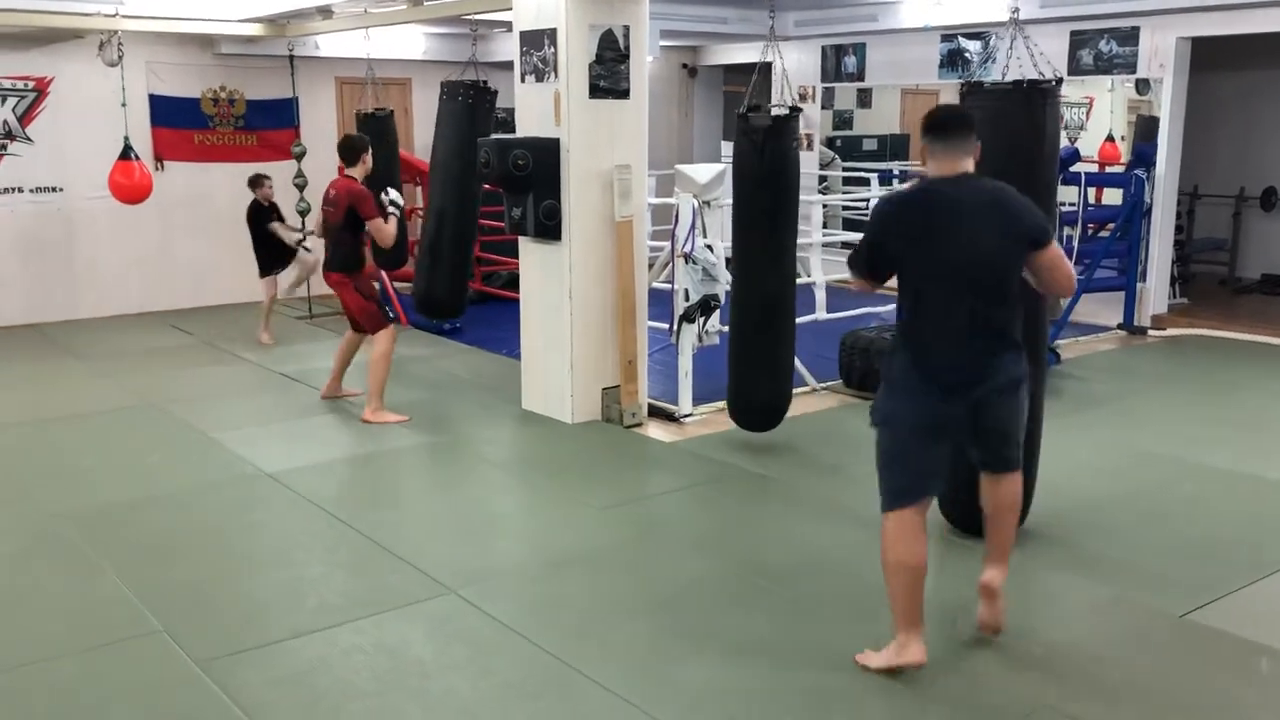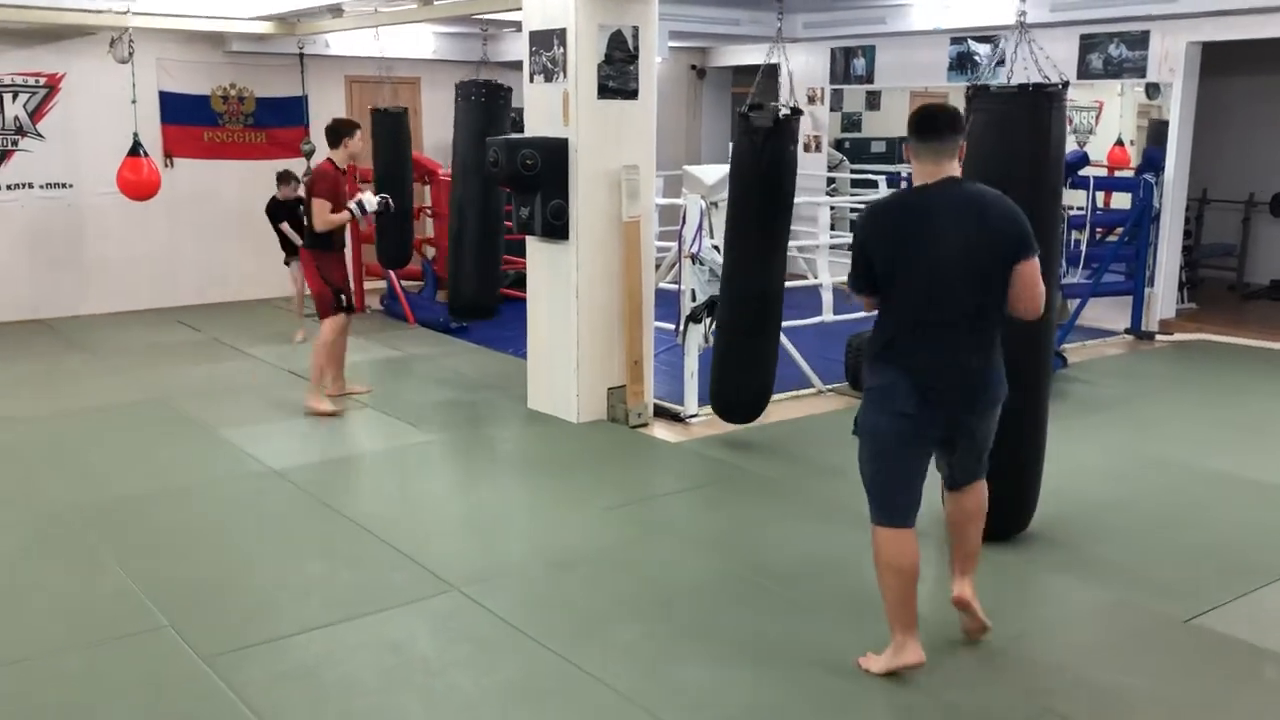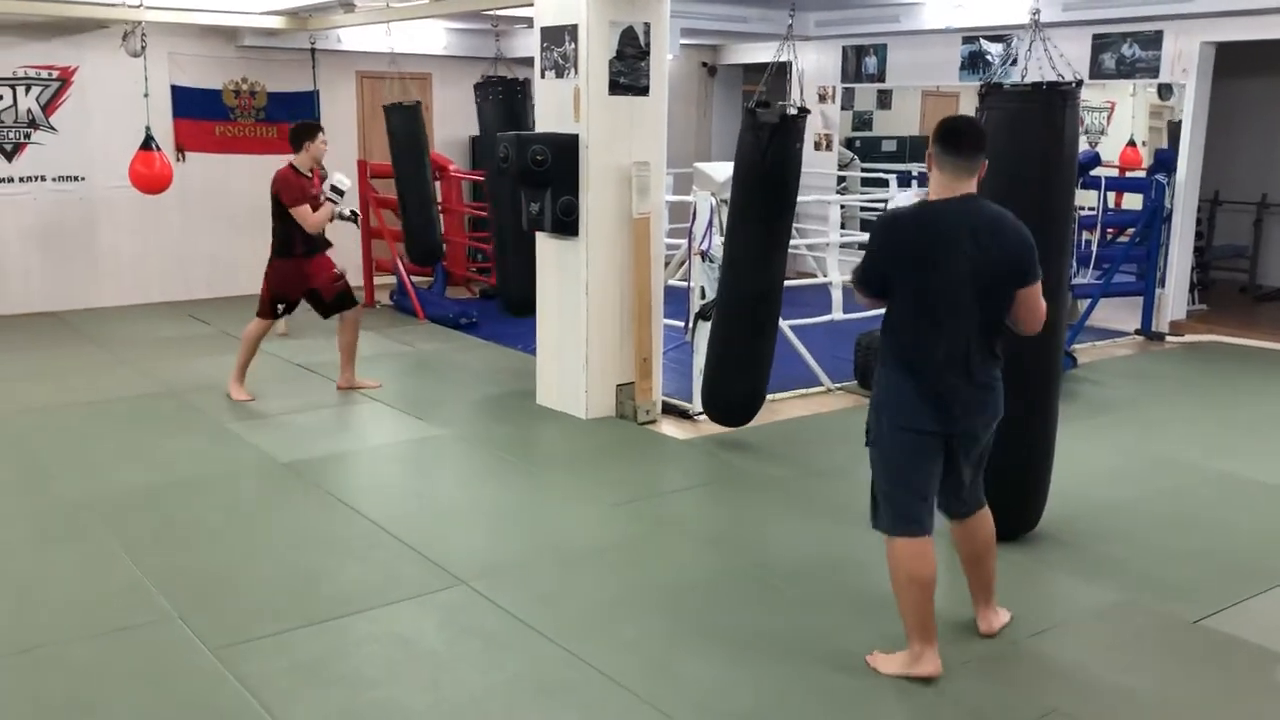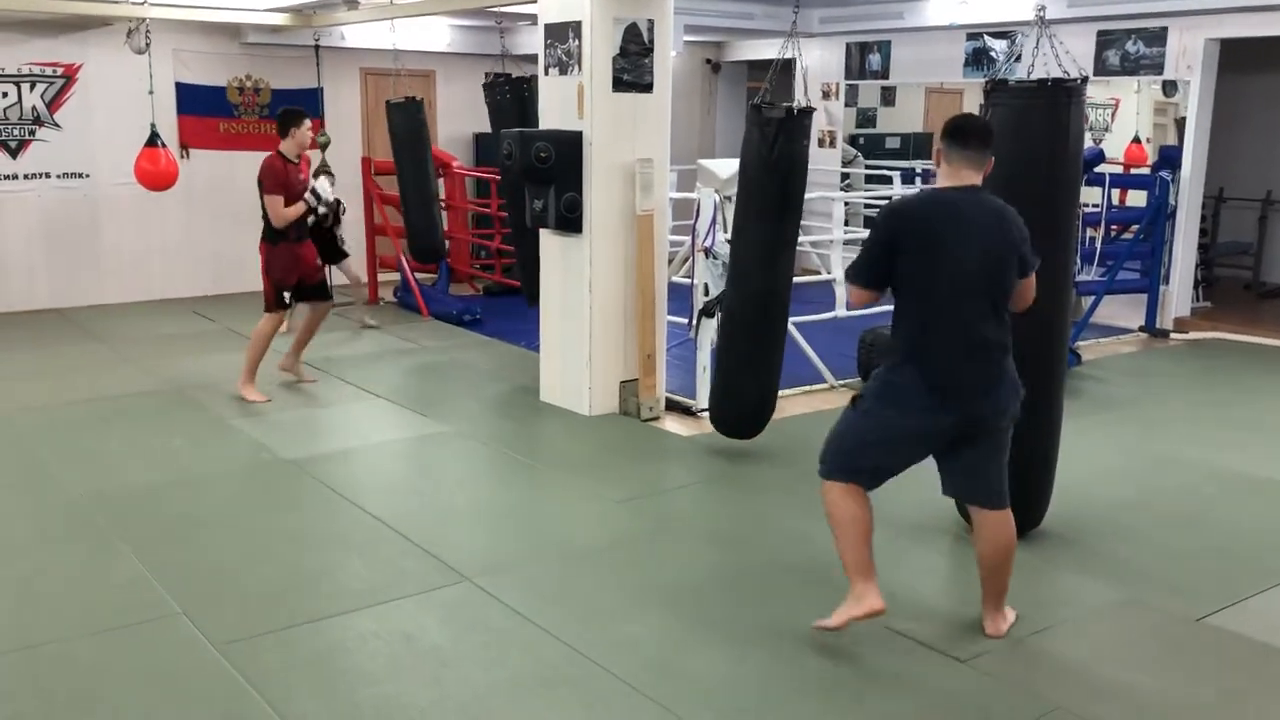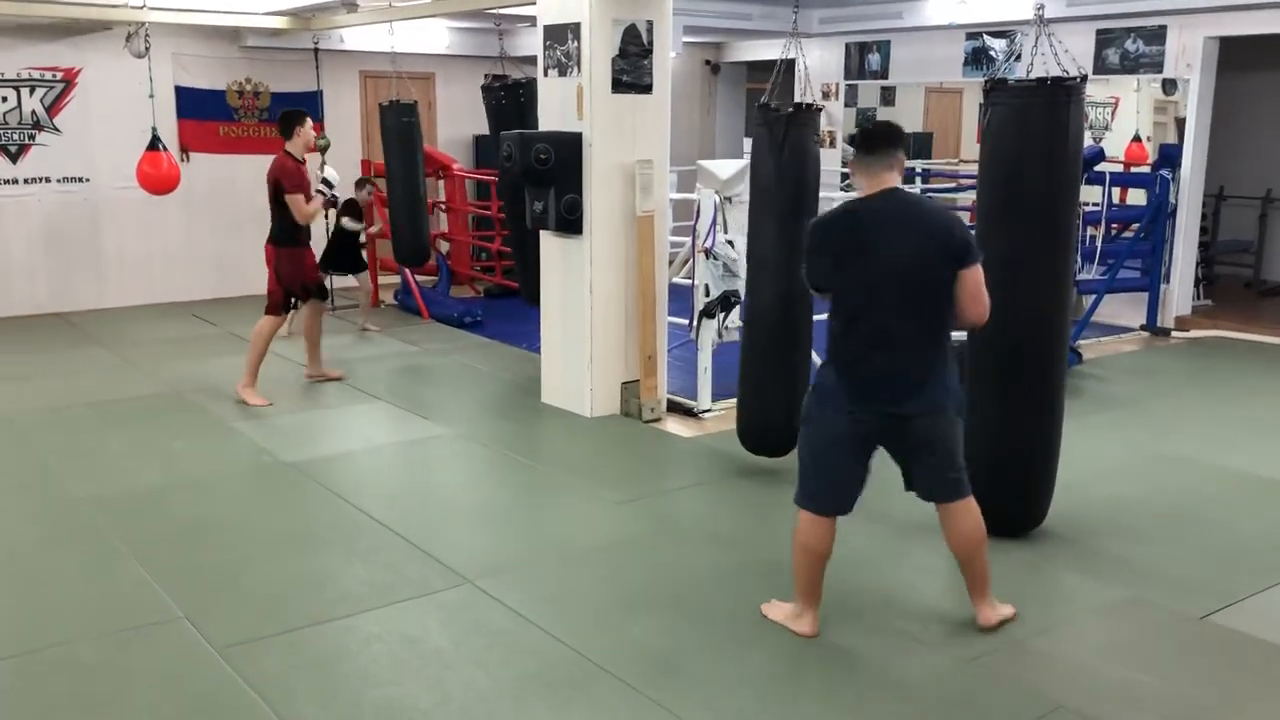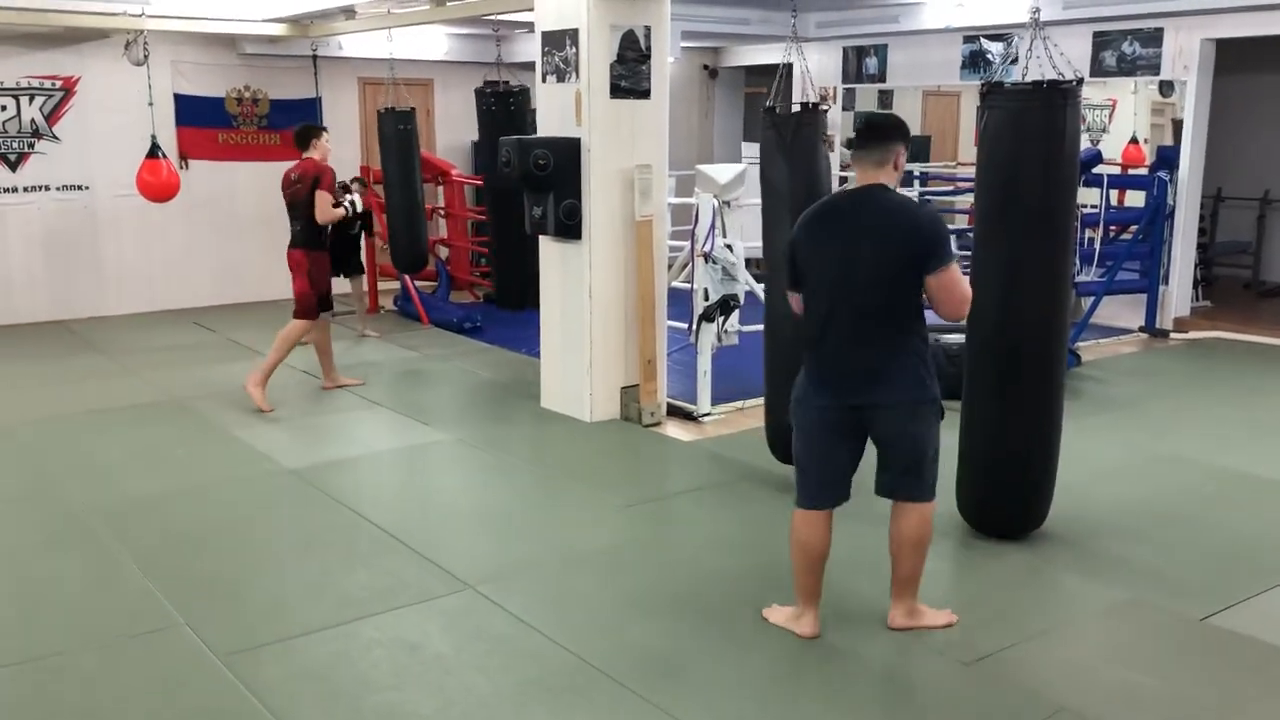
dt=0.3s
person 1, frame 1
left shoulder: (899, 209)
right shoulder: (1014, 206)
left elbow: (863, 280)
right elbow: (1063, 285)
left hip: (920, 381)
right hip: (999, 374)
left knee: (903, 505)
right knee: (1001, 465)
left ankle: (906, 642)
right ankle: (995, 571)
person 1, frame 2
left shoulder: (880, 220)
right shoulder: (1002, 213)
left elbow: (866, 296)
right elbow: (1029, 306)
left hip: (900, 389)
right hip: (977, 385)
left knee: (893, 513)
right knee: (966, 479)
left ankle: (904, 643)
right ankle: (965, 582)
person 1, frame 3
left shoulder: (897, 228)
right shoulder: (1011, 233)
left elbow: (868, 294)
right elbow: (1031, 322)
left hip: (909, 401)
right hip: (978, 395)
left knee: (906, 524)
right knee: (968, 503)
left ankle: (921, 651)
right ankle: (987, 609)
person 1, frame 4
left shoulder: (903, 217)
right shoulder: (1010, 224)
left elbow: (859, 296)
right elbow: (1021, 302)
left hip: (914, 387)
right hip: (990, 389)
left knee: (839, 471)
right knee: (990, 502)
left ankle: (861, 590)
right ankle: (995, 612)
person 1, frame 5
left shoulder: (828, 229)
right shoulder: (946, 225)
right elbow: (976, 312)
left hip: (847, 392)
right hip: (927, 391)
left knee: (817, 502)
right knee: (953, 495)
left ankle: (803, 610)
right ankle: (985, 603)
person 1, frame 6
left shoulder: (811, 221)
right shoulder: (921, 222)
left elbow: (799, 303)
right elbow: (955, 310)
right wrist: (945, 259)
left hip: (825, 383)
right hip: (902, 384)
left knee: (814, 501)
right knee: (914, 495)
left ankle: (804, 612)
right ankle: (904, 606)
person 2, frame 1
left shoulder: (333, 188)
right shoulder: (359, 193)
left elbow: (322, 231)
right elbow: (387, 240)
right wrist: (393, 210)
left hip: (336, 269)
right hip: (348, 274)
left knee: (360, 328)
right knee: (385, 332)
left ankle: (333, 385)
right ankle: (374, 408)
person 2, frame 2
left shoulder: (339, 172)
right shoulder: (324, 174)
right elbow: (320, 222)
left wrist: (371, 205)
right wrist: (356, 208)
left hip: (333, 253)
right hip: (319, 255)
left knee: (342, 319)
right knee: (335, 318)
left ankle: (336, 383)
right ankle: (315, 393)
person 2, frame 3
left shoulder: (317, 175)
right shoulder: (284, 180)
right elbow: (312, 225)
left wrist: (341, 213)
right wrist: (335, 197)
left hip: (315, 258)
right hip: (286, 262)
left knee: (350, 312)
right knee: (264, 321)
left ankle: (347, 377)
right ankle: (237, 379)
person 2, frame 4
left shoulder: (303, 161)
right shoulder: (272, 166)
right elbow: (278, 219)
left wrist: (319, 201)
right wrist: (311, 201)
left hip: (303, 244)
right hip: (278, 248)
left knee: (321, 304)
right knee: (276, 314)
left ankle: (291, 361)
right ankle: (246, 380)
person 2, frame 5
left shoulder: (299, 162)
right shoulder: (284, 166)
right elbow: (303, 215)
left wrist: (321, 195)
right wrist: (324, 188)
left hip: (300, 246)
right hip: (284, 250)
left knee: (316, 301)
right knee: (275, 315)
left ankle: (315, 365)
right ankle: (247, 384)
person 2, frame 6
left shoulder: (289, 175)
right shoulder: (323, 171)
right elbow: (323, 216)
left wrist: (336, 204)
right wrist: (348, 208)
left hip: (301, 249)
right hip: (311, 253)
left knee: (321, 314)
right knee: (305, 319)
left ankle: (330, 376)
right ankle: (258, 379)
